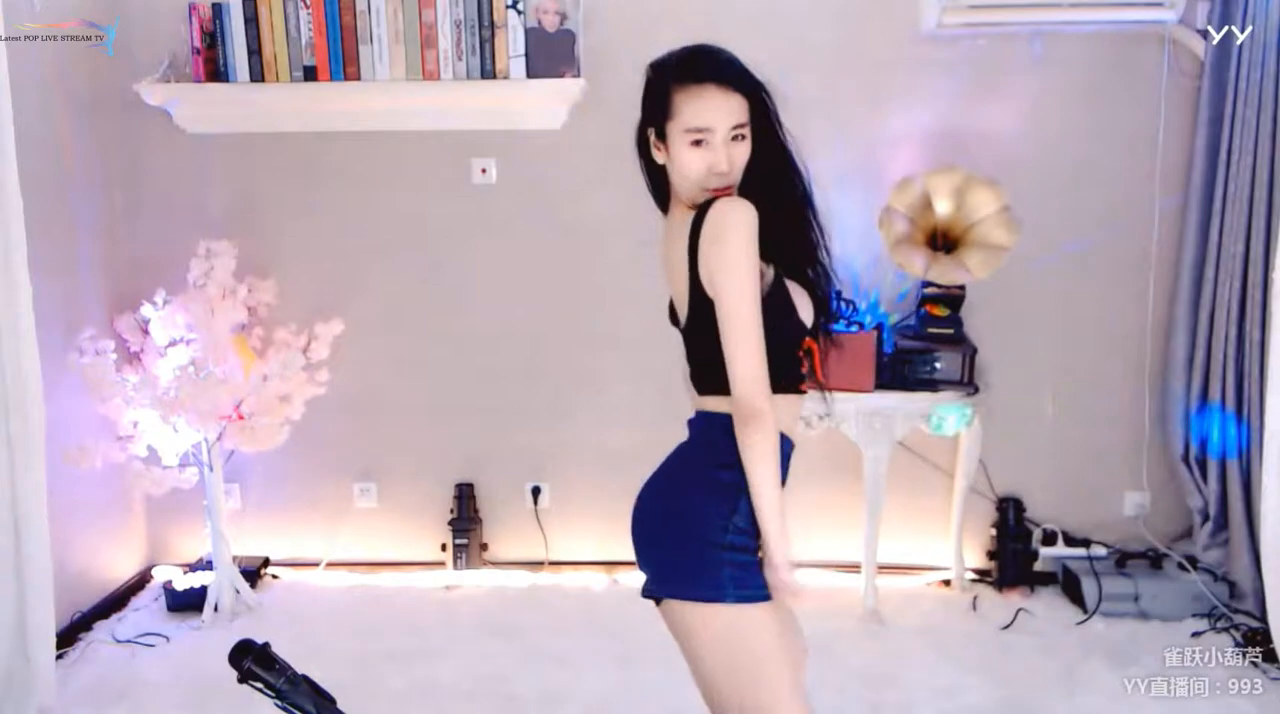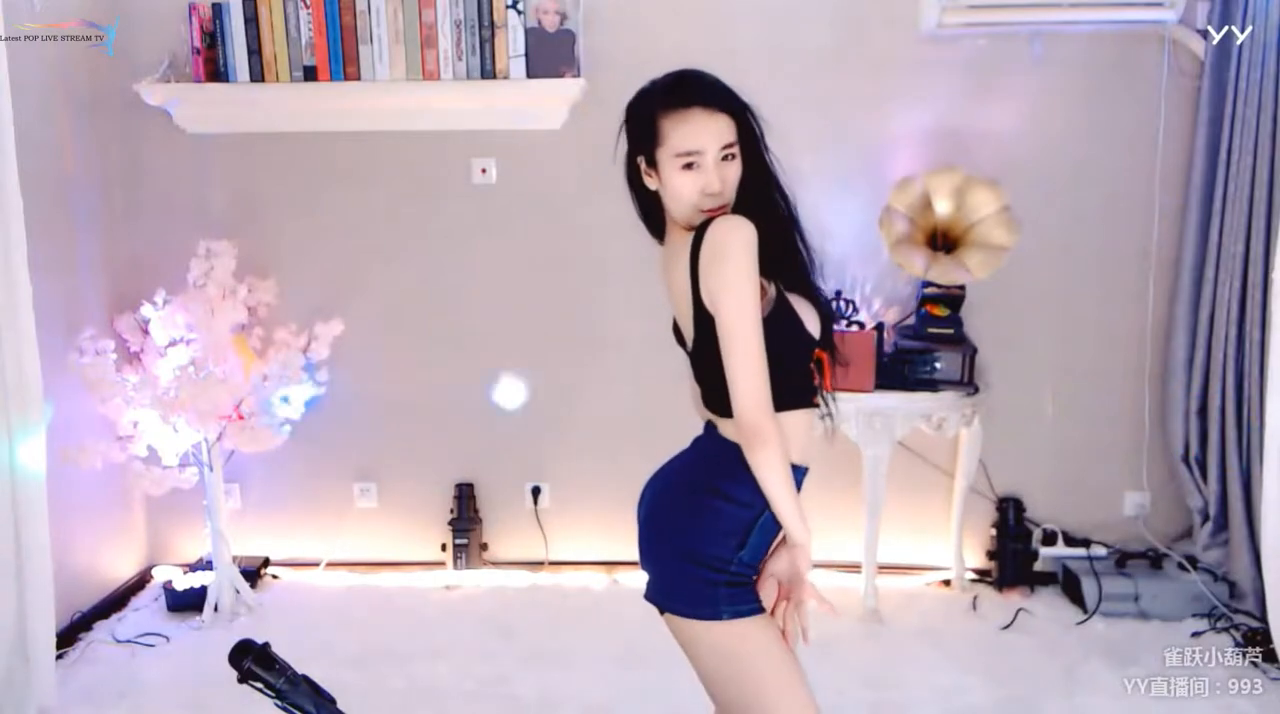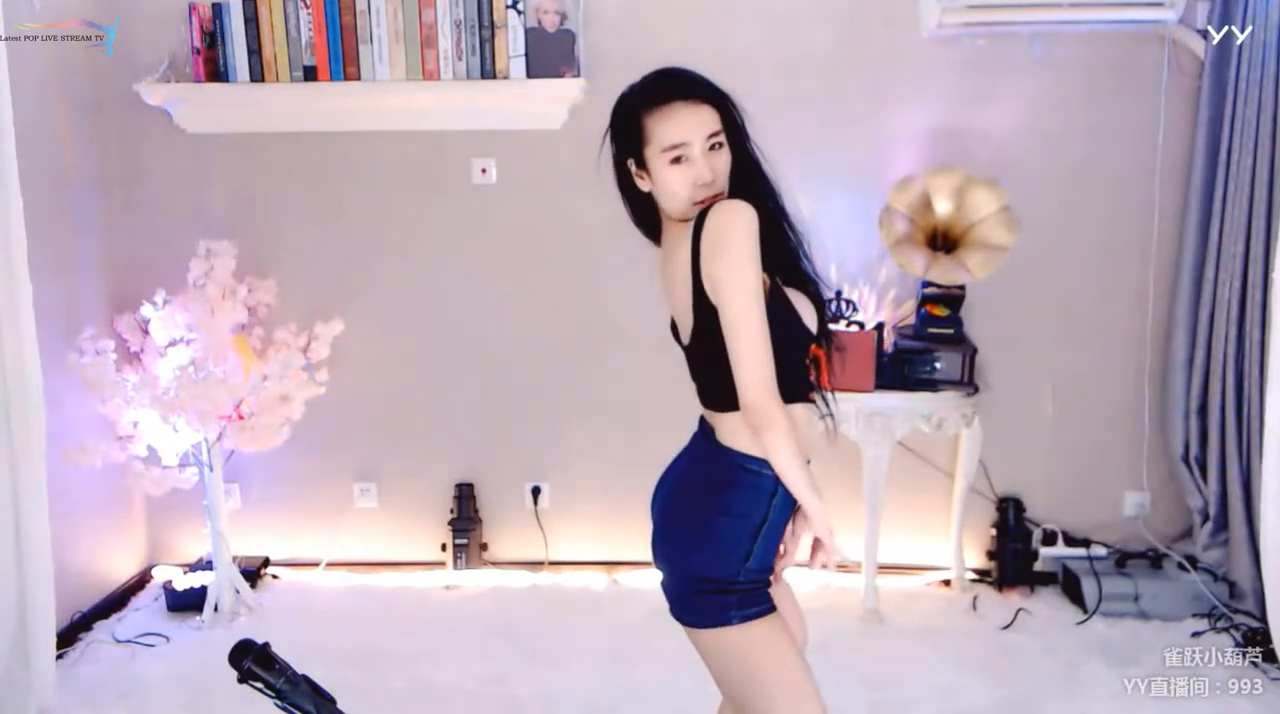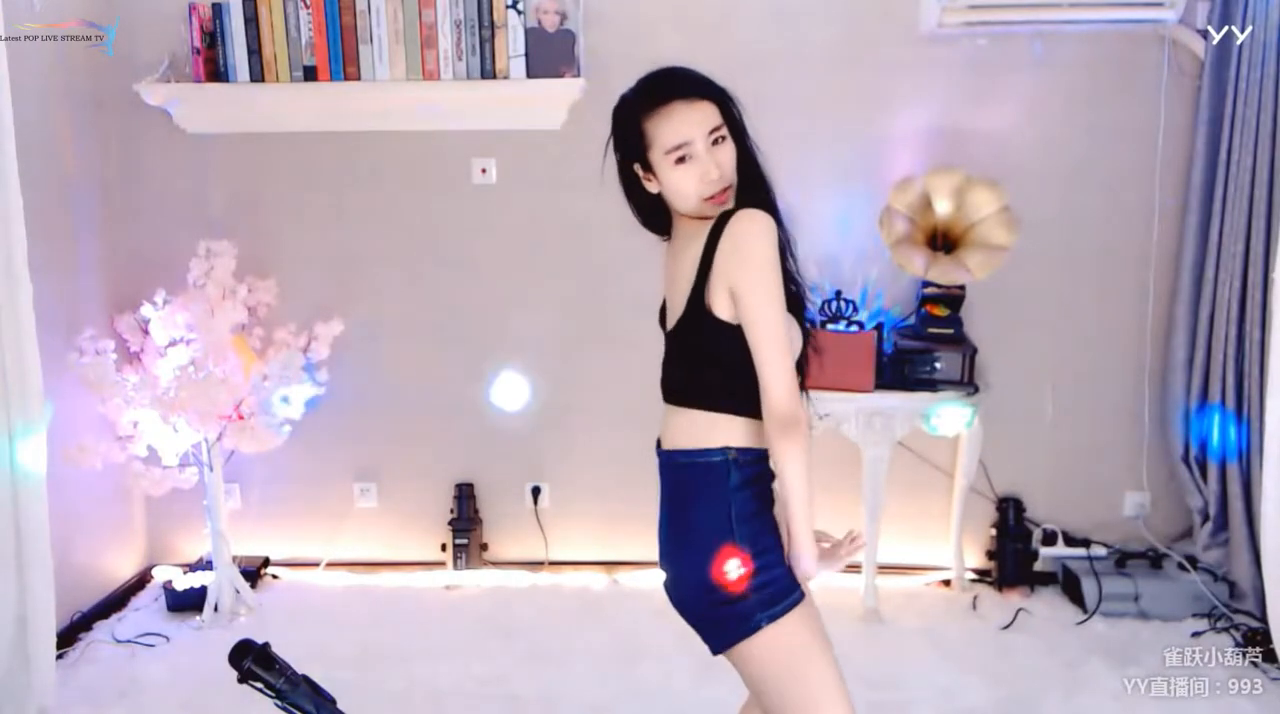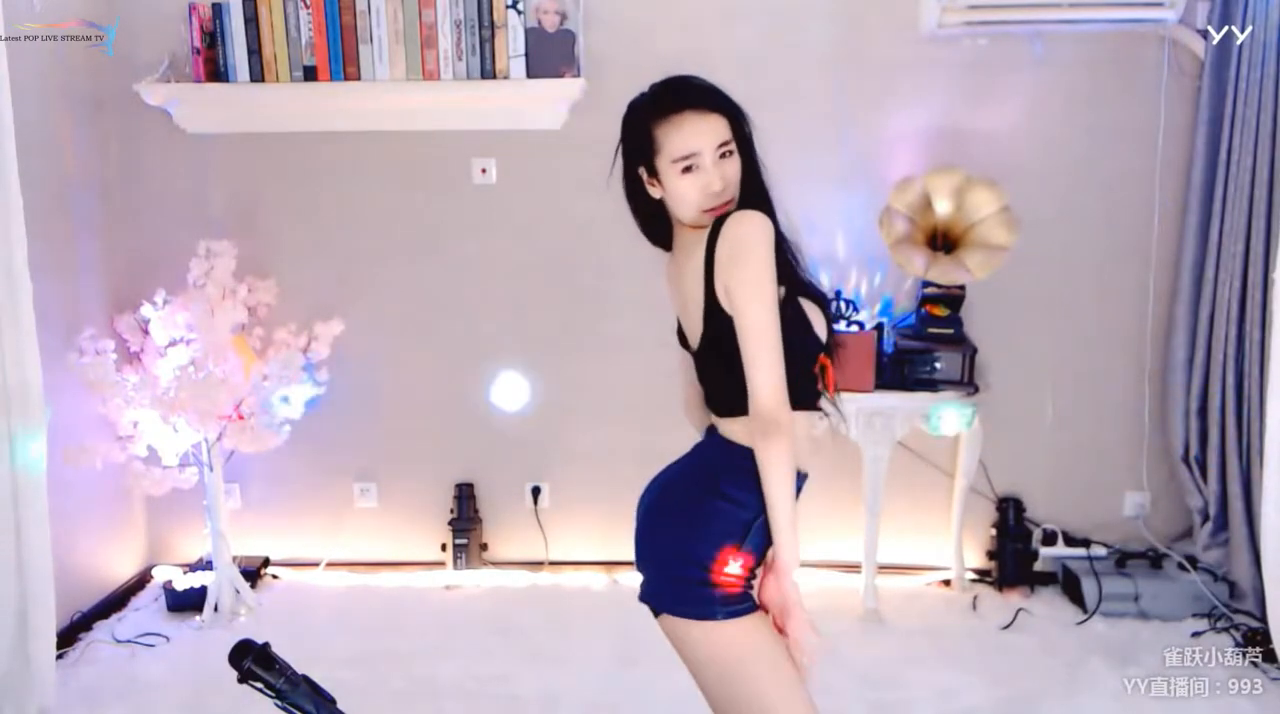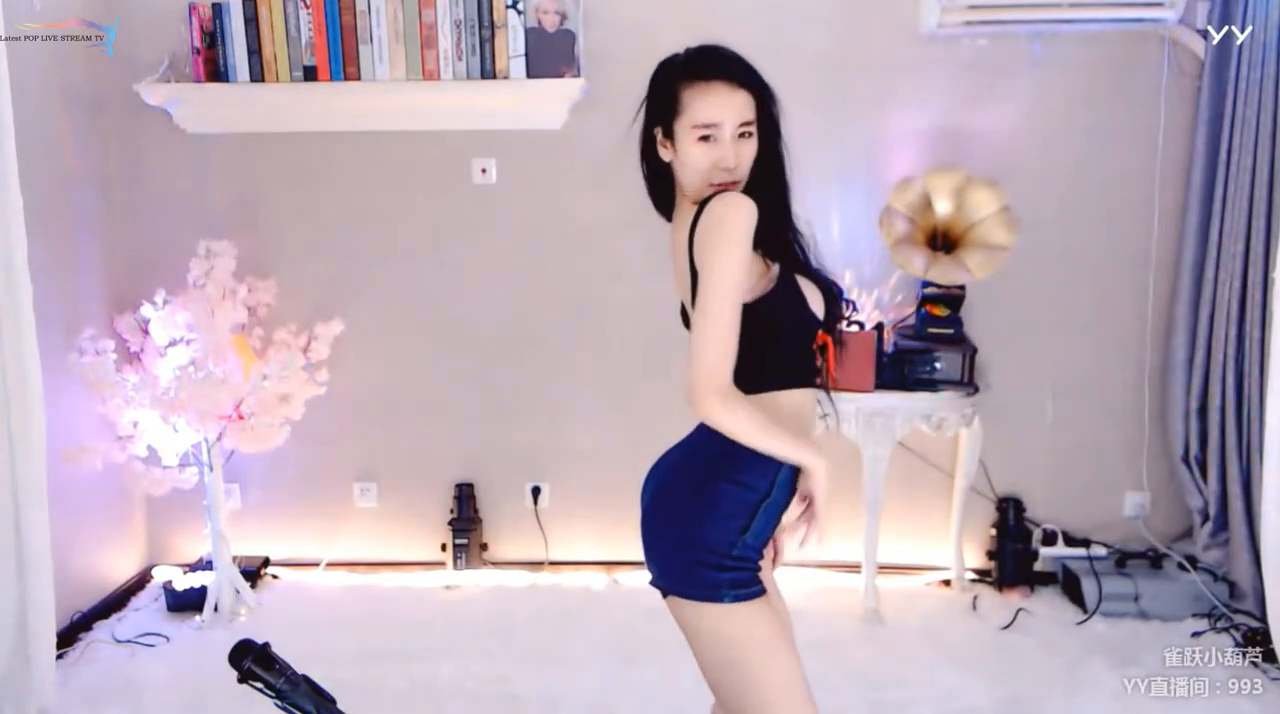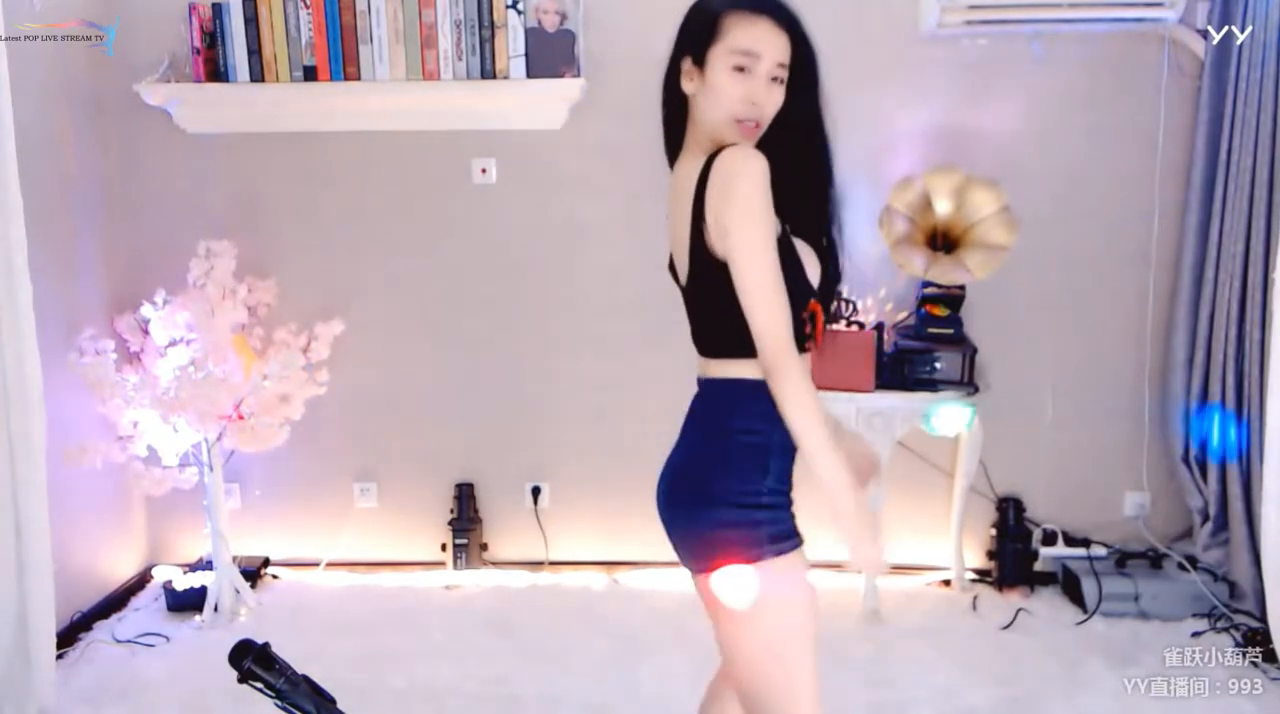
dt=0.5s
person 1, frame 1
left shoulder: (685, 219)
right shoulder: (733, 216)
right elbow: (751, 402)
right wrist: (777, 538)
left hip: (697, 498)
right hip: (711, 514)
left knee: (778, 659)
person 1, frame 2
left shoulder: (684, 245)
right shoulder: (731, 236)
right elbow: (755, 421)
right wrist: (799, 536)
left hip: (701, 503)
right hip: (710, 529)
person 1, frame 3
left shoulder: (680, 243)
right shoulder: (733, 219)
right elbow: (761, 404)
right wrist: (813, 505)
left hip: (713, 497)
right hip: (723, 520)
left knee: (783, 649)
person 1, frame 4
left shoulder: (688, 239)
right shoulder: (748, 229)
right elbow: (783, 410)
right wrist: (803, 543)
left hip: (707, 499)
right hip: (723, 511)
person 1, frame 5
left shoulder: (687, 259)
right shoulder: (747, 231)
right elbow: (771, 415)
right wrist: (784, 561)
left hip: (698, 509)
right hip: (707, 537)
person 1, frame 6
left shoulder: (705, 226)
right shoulder: (733, 217)
right elbow: (711, 397)
right wrist: (813, 464)
left hip: (716, 504)
right hip: (712, 522)
person 1, frame 7
left shoulder: (695, 177)
right shoulder: (743, 169)
right elbow: (777, 354)
left wrist: (831, 447)
right wrist: (838, 481)
left hip: (714, 462)
right hip: (737, 478)
